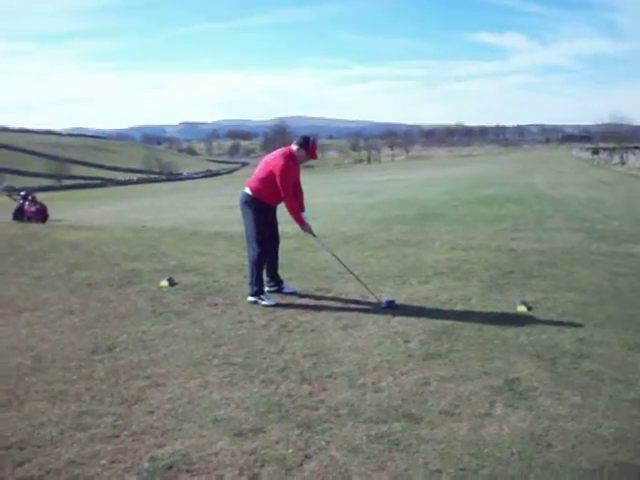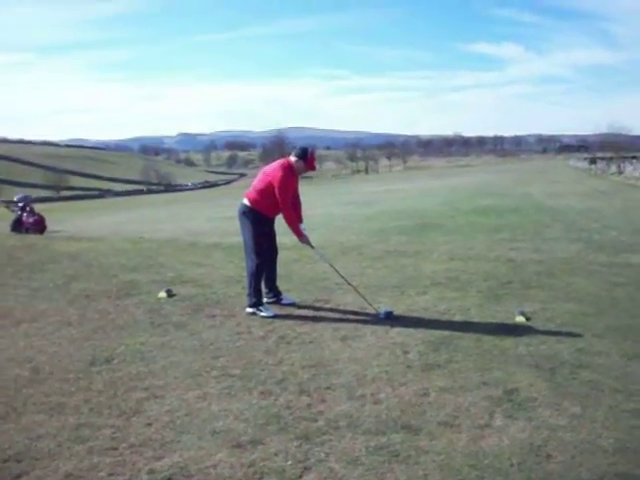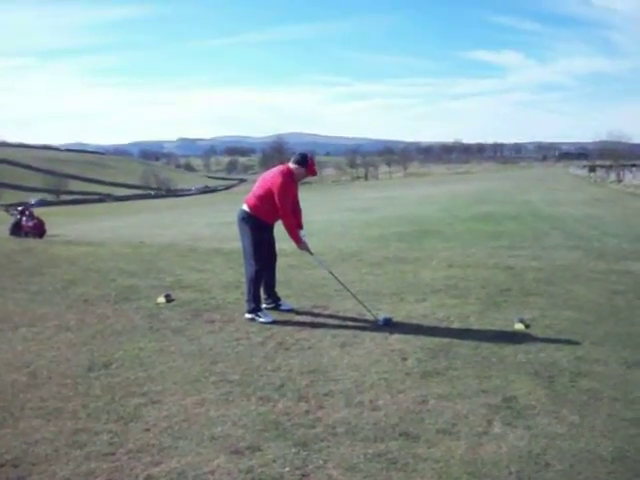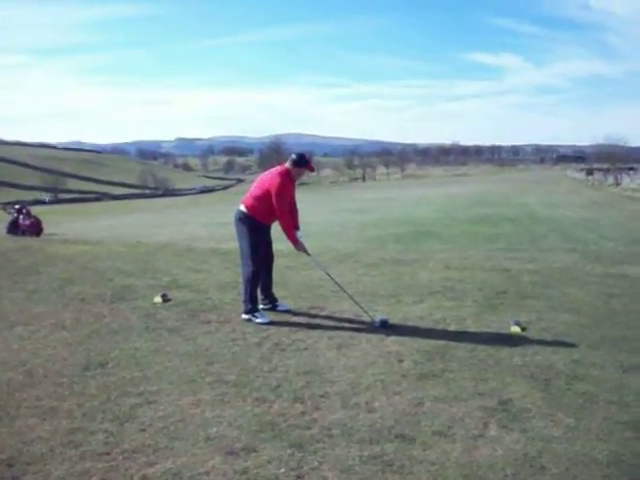
dt=0.3s
person 1, frame 1
left shoulder: (292, 160)
right shoulder: (283, 162)
left elbow: (296, 189)
right elbow: (288, 197)
left wrist: (303, 215)
right wrist: (301, 223)
left hip: (266, 203)
right hip: (253, 203)
left knee: (272, 243)
right knee: (259, 247)
left ankle: (273, 283)
right ankle: (255, 292)
person 1, frame 2
left shoulder: (290, 172)
right shoulder: (281, 174)
left elbow: (295, 201)
right elbow: (286, 208)
left wrist: (301, 226)
right wrist: (300, 234)
left hip: (264, 215)
right hip: (252, 214)
left knee: (271, 254)
right knee: (257, 258)
left ankle: (272, 294)
right ankle: (254, 303)
person 1, frame 3
left shoulder: (290, 178)
right shoulder: (281, 180)
left elbow: (294, 207)
right elbow: (285, 215)
left wrist: (300, 232)
right wrist: (298, 241)
left hip: (263, 221)
right hip: (251, 220)
left knee: (270, 260)
right knee: (256, 264)
left ankle: (270, 299)
right ankle: (252, 309)
person 1, frame 4
left shoulder: (287, 179)
right shoulder: (279, 181)
left elbow: (291, 207)
right elbow: (282, 216)
left wrist: (297, 233)
right wrist: (295, 242)
left hip: (260, 222)
right hip: (248, 220)
left knee: (267, 261)
right knee: (253, 265)
left ankle: (267, 300)
right ankle: (249, 310)
